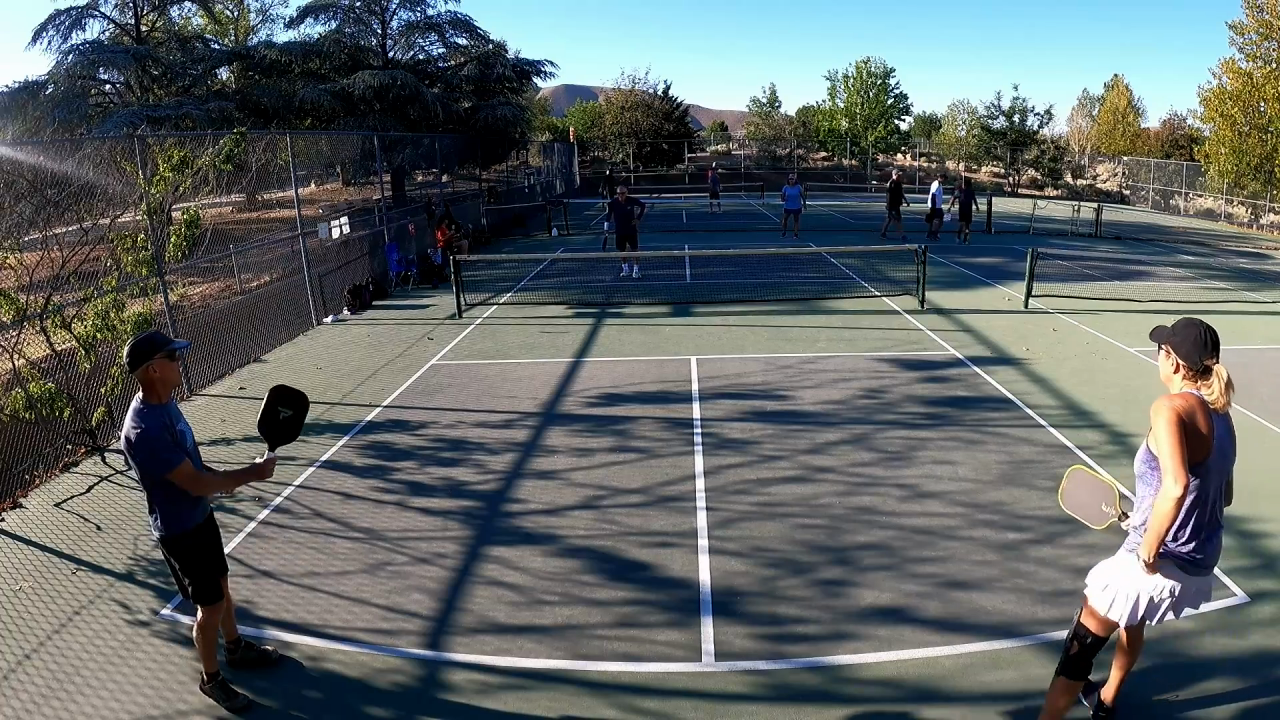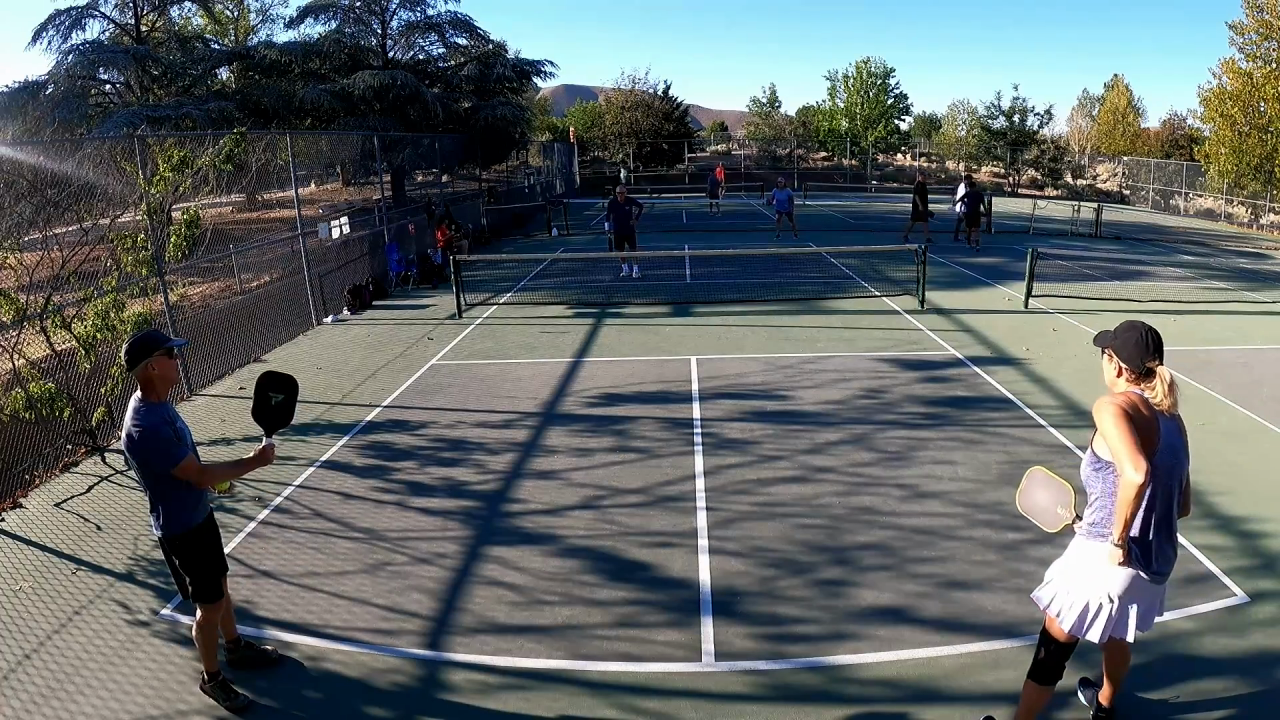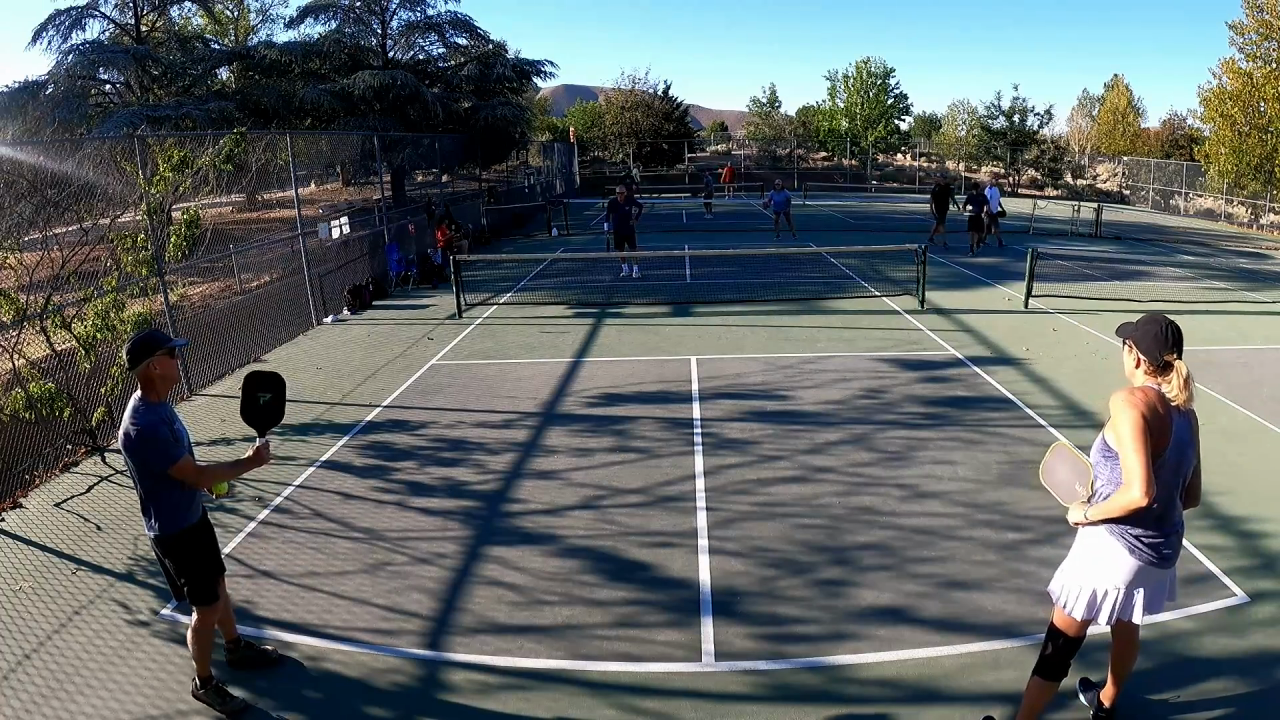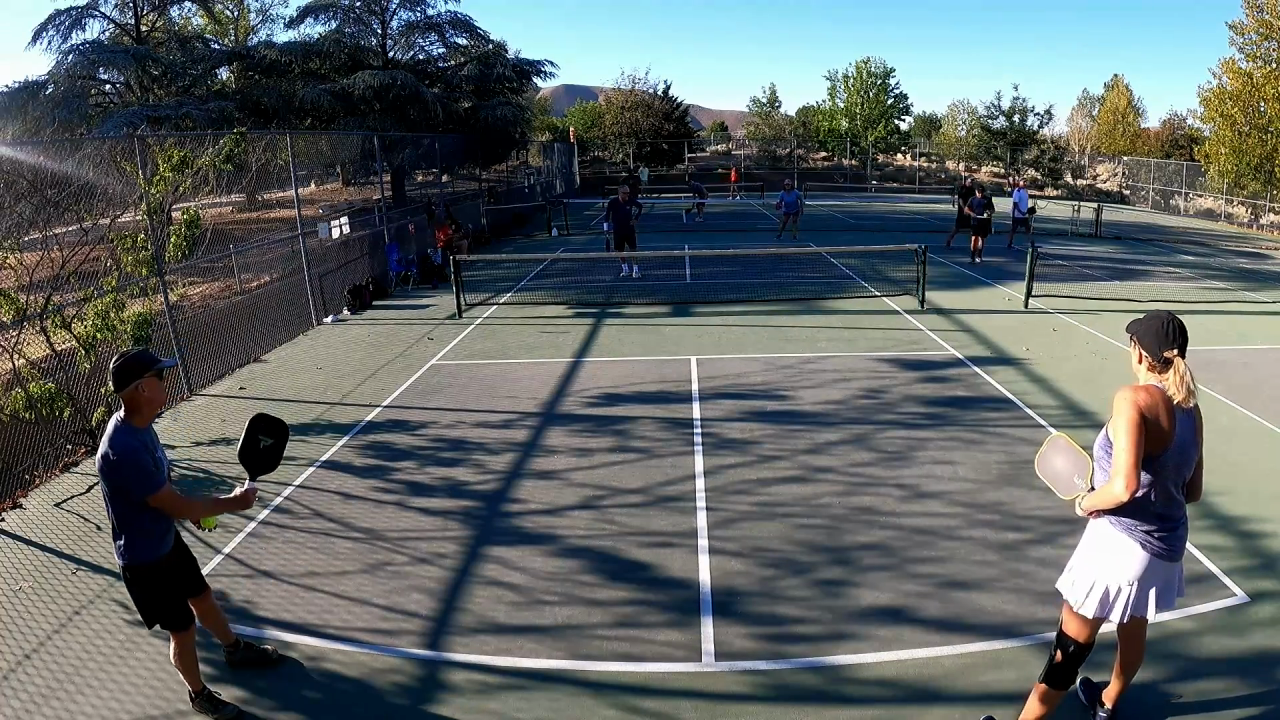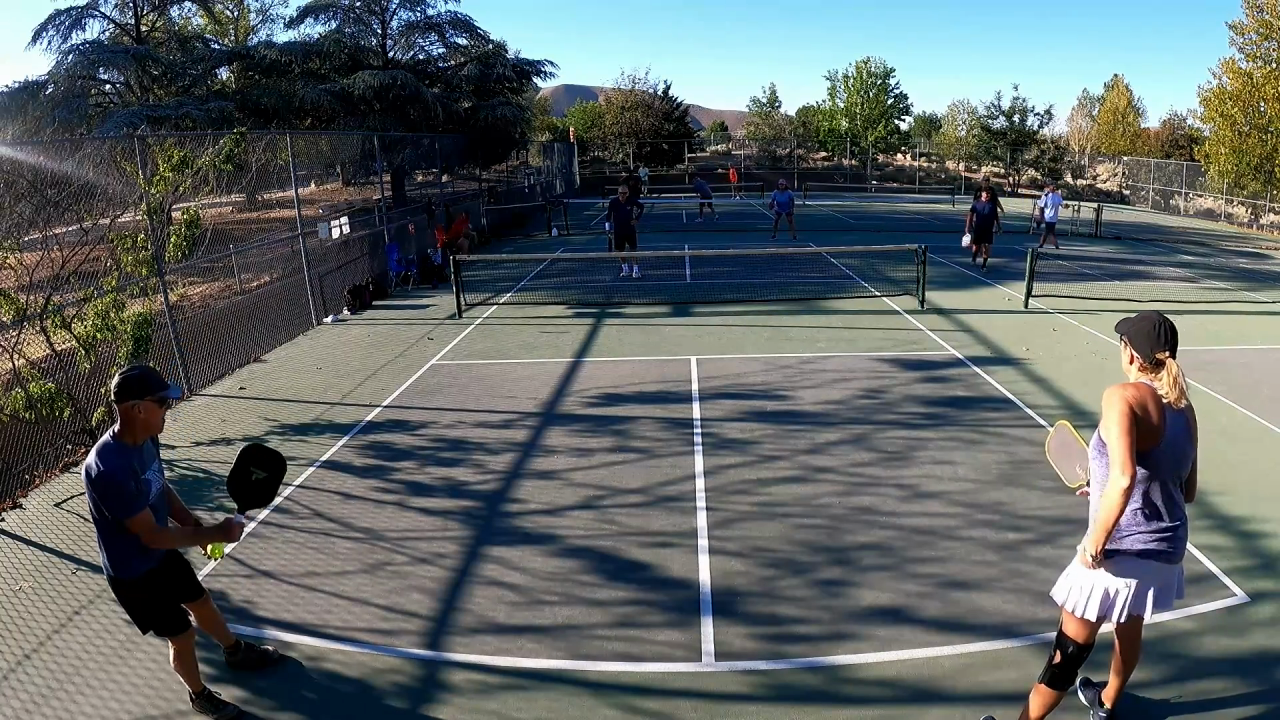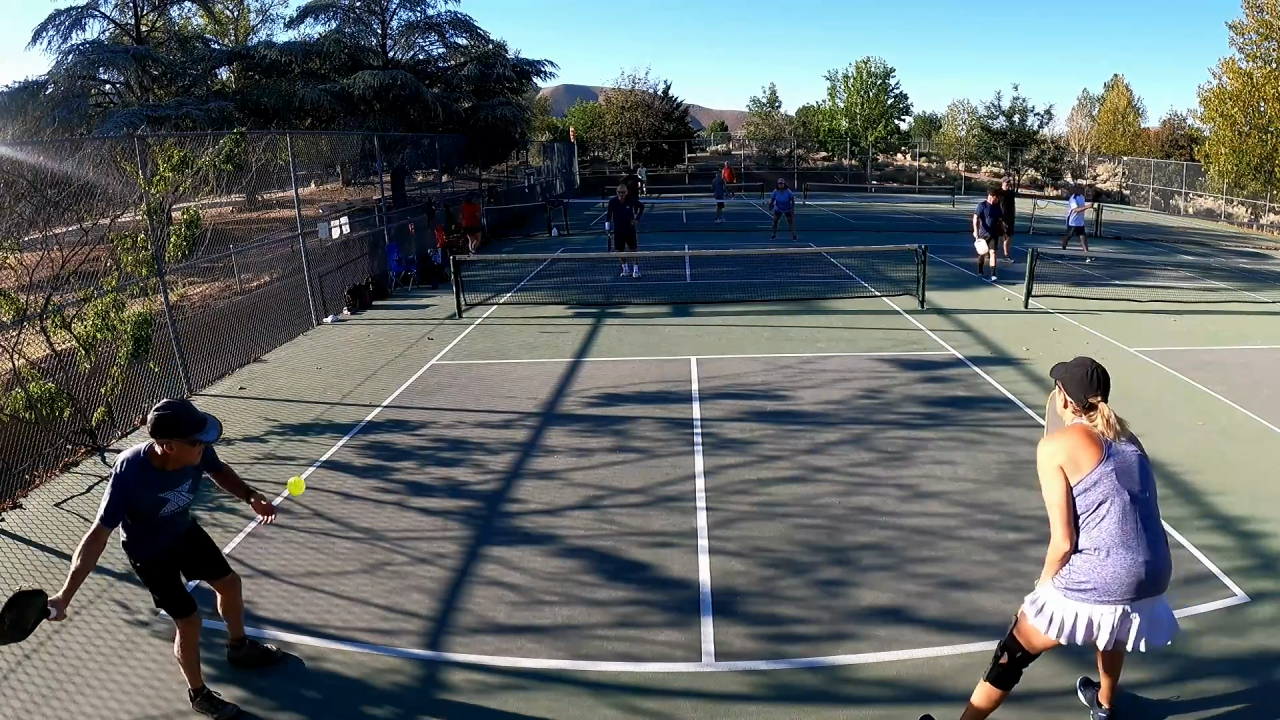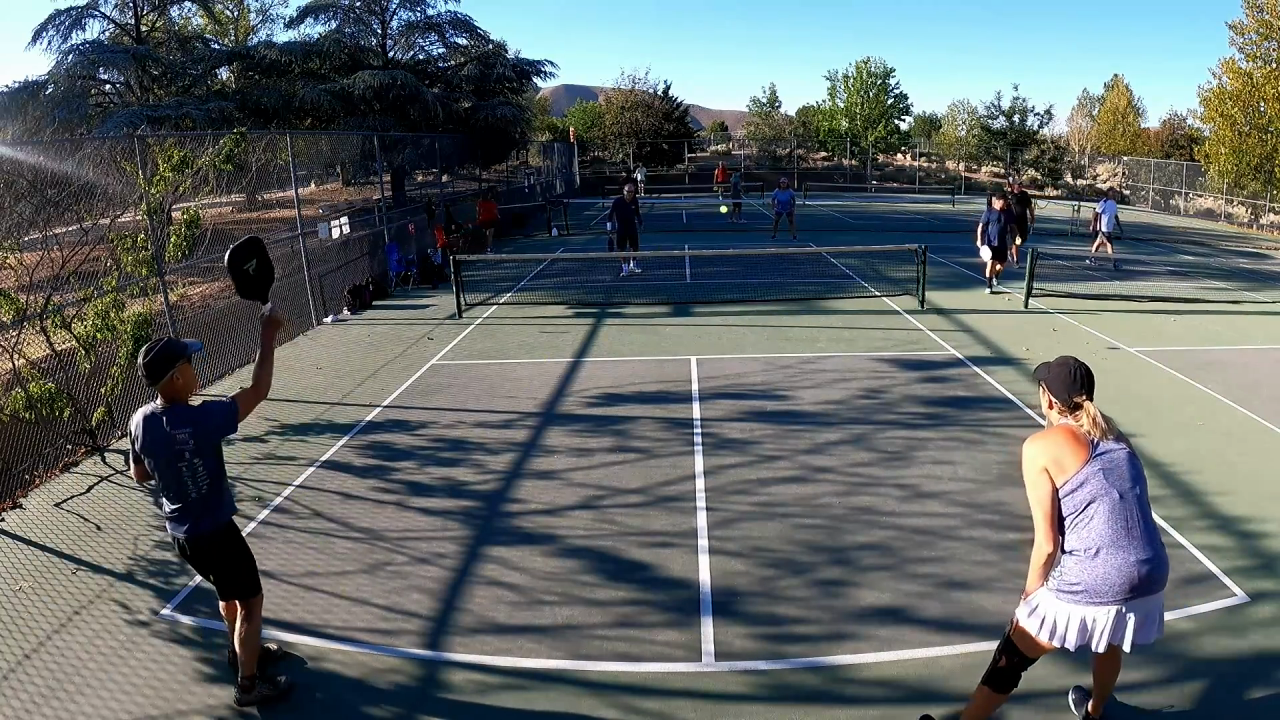
dt=0.7s
person 1, frame 1
left shoulder: (1171, 409)
right shoulder: (1220, 415)
left elbow: (1176, 486)
left wrist: (1149, 549)
left hip: (1161, 562)
right hip: (1197, 560)
left knee: (1081, 644)
right knee: (1130, 625)
person 1, frame 2
left shoulder: (1114, 406)
right shoulder: (1172, 419)
left elbow: (1136, 474)
right elbow: (1181, 505)
left wrist: (1117, 540)
left hip: (1103, 560)
right hip: (1154, 566)
left knee: (1052, 652)
right knee: (1116, 631)
person 1, frame 3
left shoulder: (1130, 401)
right shoulder: (1185, 413)
left elbow: (1138, 492)
right elbow: (1191, 496)
left wrist: (1085, 513)
left hip: (1112, 548)
right hip: (1160, 554)
left knee: (1059, 646)
right knee: (1126, 629)
person 1, frame 4
left shoulder: (1134, 398)
right shoulder: (1190, 408)
left elbow: (1123, 488)
right elbow: (1192, 490)
left wrist: (1086, 502)
left hip: (1121, 543)
right hip: (1166, 548)
left knee: (1070, 646)
right knee: (1133, 631)
person 1, frame 5
left shoulder: (1122, 396)
right shoulder: (1183, 408)
left elbow: (1123, 480)
right elbow: (1188, 490)
left wrist: (1093, 544)
left hip: (1123, 550)
right hip: (1166, 549)
left knee: (1070, 649)
right knee: (1129, 626)
person 1, frame 6
left shoulder: (1055, 446)
right shoulder: (1127, 440)
left elbow: (1063, 542)
left wrist: (1043, 586)
left hip: (1094, 585)
right hip: (1152, 579)
left knee: (1013, 653)
right knee: (1108, 626)
person 1, frame 7
left shoulder: (1041, 446)
right shoulder: (1115, 438)
left elbow: (1047, 543)
left wrist: (1031, 593)
left hip: (1090, 587)
right hip: (1149, 579)
left knee: (1010, 658)
right knee: (1110, 637)
person 2, frame 1
left shoulder: (164, 402)
right shoulder: (144, 429)
right elbow: (194, 484)
left wrist: (218, 475)
right wrist: (251, 473)
left hip: (200, 516)
right hip: (180, 530)
left knee: (221, 585)
right knee: (211, 606)
left ankle: (236, 648)
right ankle: (211, 678)
person 2, frame 2
left shoulder: (157, 402)
right shoulder: (146, 426)
right elbow: (199, 475)
left wrist: (215, 475)
right wrist: (253, 461)
left hip: (199, 514)
right hip: (181, 529)
left knee: (220, 586)
right knee: (210, 606)
left ankle: (236, 648)
right ankle: (211, 678)
person 2, frame 3
left shoulder: (157, 403)
right shoulder: (144, 425)
right elbow: (195, 476)
left wrist: (208, 476)
right wrist: (248, 462)
left hip: (192, 516)
right hip: (173, 531)
left knee: (217, 586)
right knee: (206, 608)
left ankle: (236, 648)
right ankle: (205, 683)
person 2, frame 4
left shoulder: (139, 424)
right shoulder: (123, 450)
right elbow: (176, 507)
left wrist: (195, 509)
right wrist: (231, 503)
left hip: (167, 540)
right hip: (145, 560)
left knee: (202, 598)
right knee: (183, 630)
left ankle: (235, 648)
person 2, frame 5
left shoulder: (146, 438)
right shoulder: (108, 468)
right elbow: (151, 536)
left wrist: (196, 527)
right wrist: (215, 533)
left hip: (161, 552)
right hip: (132, 571)
left knee: (200, 601)
right knee: (182, 635)
left ankle: (235, 651)
person 2, frame 6
left shoulder: (195, 450)
right shoulder: (129, 476)
left elbow: (221, 472)
right elbow: (98, 536)
left wrist: (251, 497)
right wrist: (67, 593)
left hip: (185, 530)
right hip: (149, 551)
left knee: (229, 582)
right knee: (189, 621)
left ankle: (239, 647)
right ankle: (199, 694)
person 2, frame 7
left shoulder: (140, 421)
right shoulder: (201, 421)
left elbow: (140, 475)
right elbow: (258, 390)
right wrist: (268, 334)
left hip: (180, 531)
right hip: (213, 532)
left knee: (230, 593)
right knee: (250, 603)
left ankle: (245, 649)
right ankle: (249, 684)
